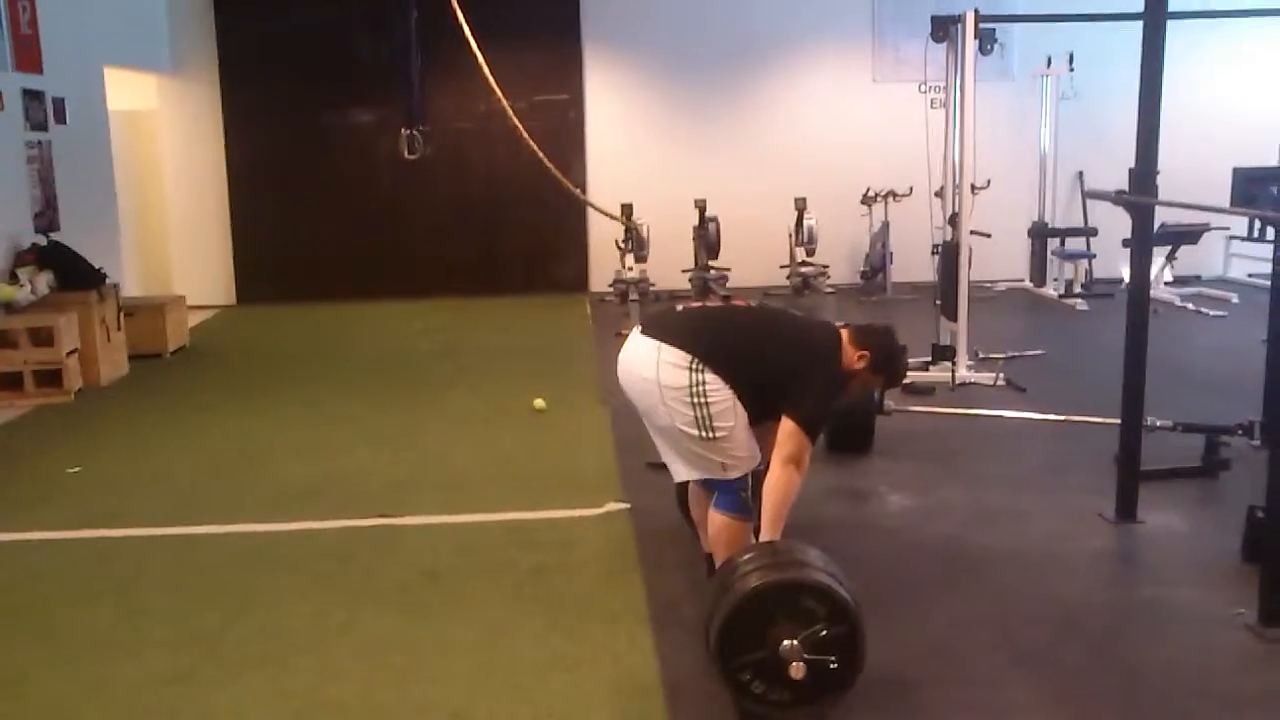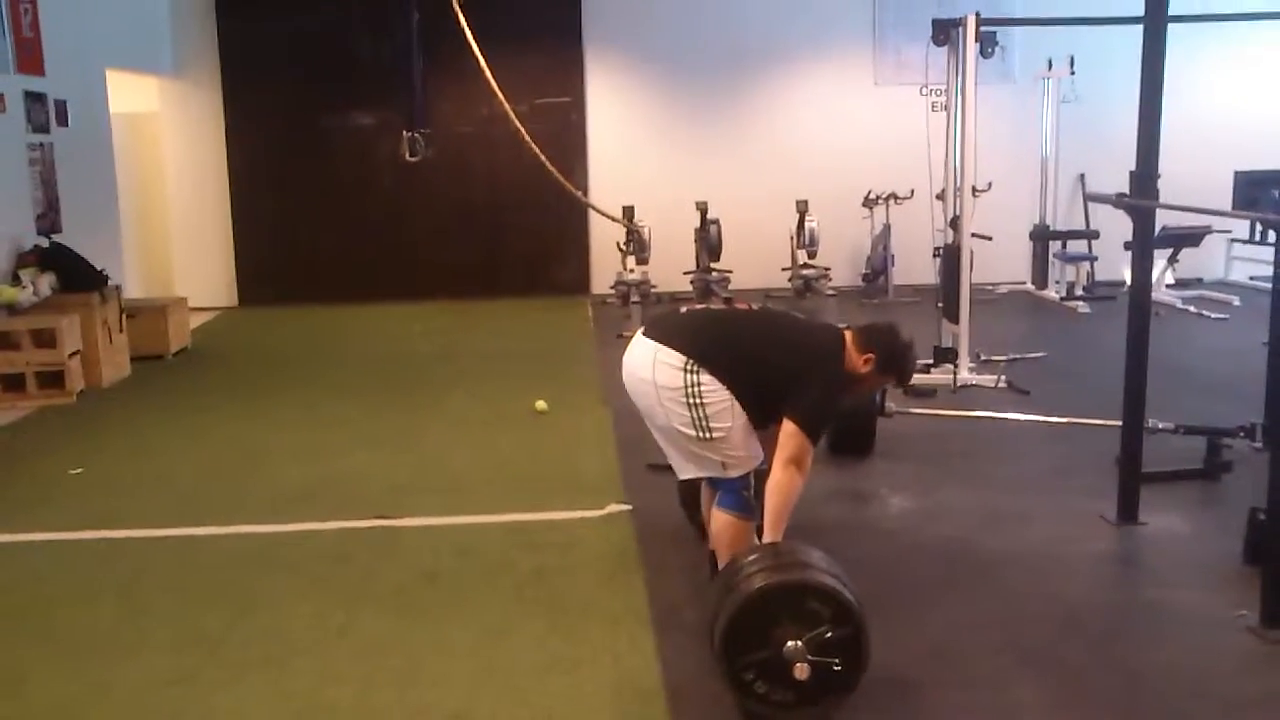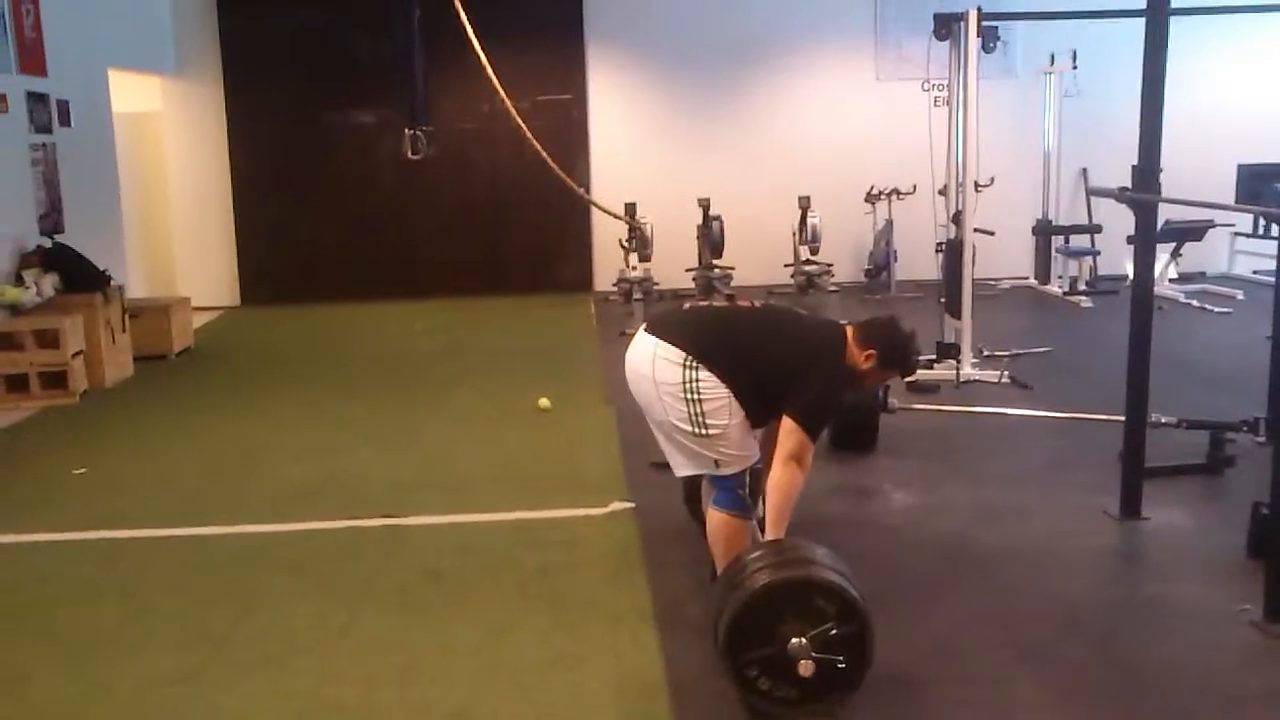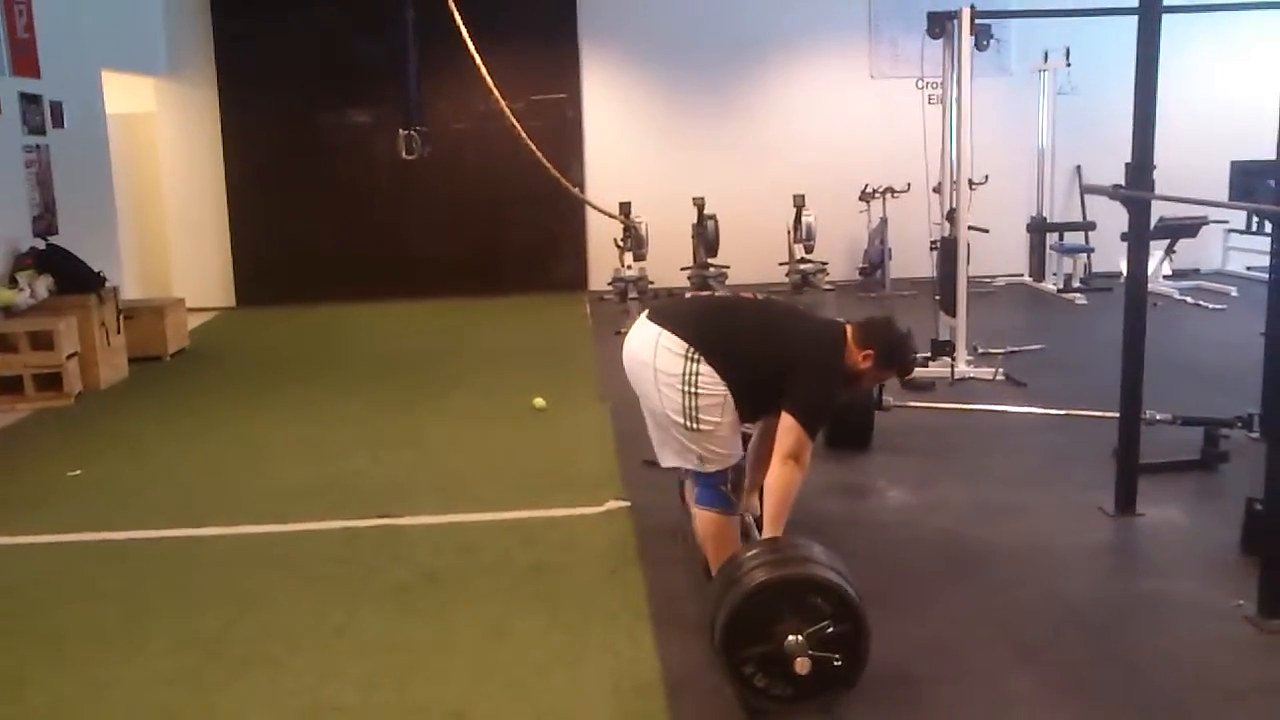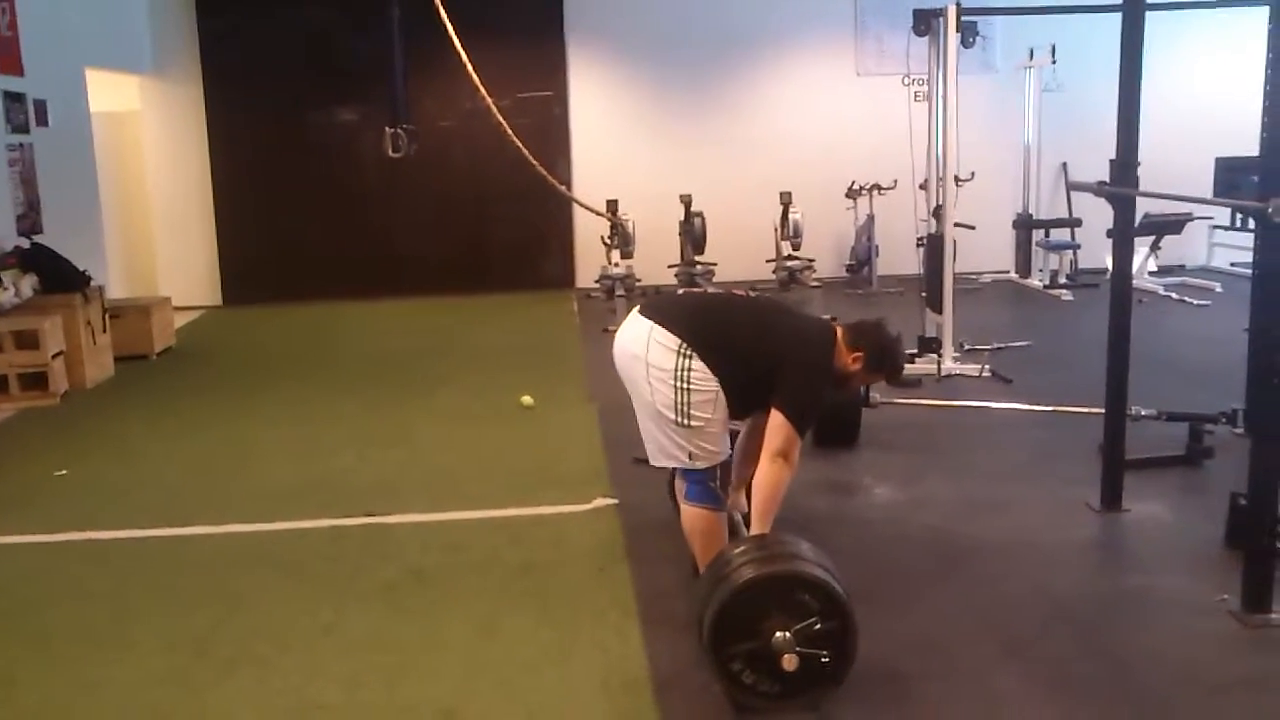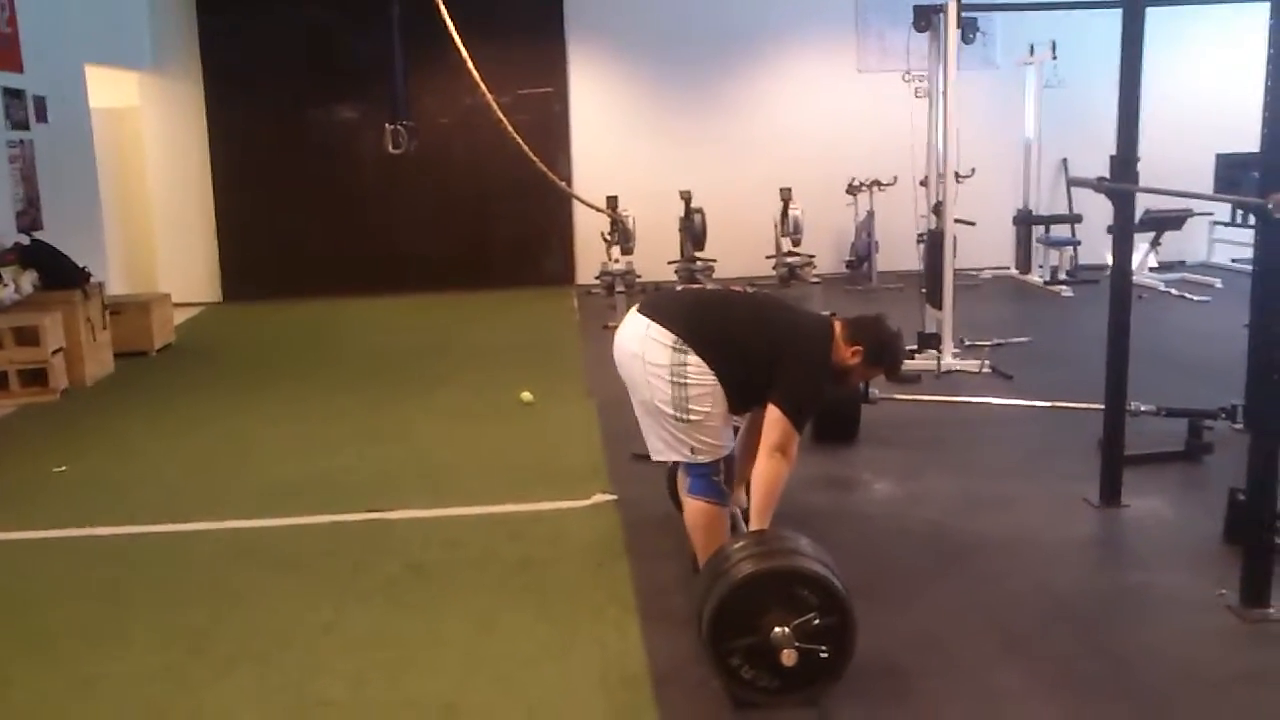
dt=0.2s
person 1, frame 1
left shoulder: (808, 344)
right shoulder: (823, 368)
left elbow: (767, 417)
right elbow: (789, 462)
right hip: (676, 363)
left knee: (710, 465)
right knee: (734, 478)
left ankle: (717, 566)
person 1, frame 2
left shoulder: (813, 345)
right shoulder: (826, 370)
left elbow: (772, 418)
right elbow: (790, 464)
right hip: (675, 365)
left knee: (717, 468)
right knee: (736, 479)
left ankle: (722, 565)
person 1, frame 3
left shoulder: (818, 342)
right shoulder: (826, 367)
left elbow: (777, 420)
right elbow: (791, 460)
right hip: (676, 361)
left knee: (724, 468)
right knee: (734, 479)
left ankle: (726, 569)
person 1, frame 4
left shoulder: (816, 341)
right shoulder: (823, 363)
left elbow: (773, 424)
right elbow: (789, 458)
left wrist: (749, 493)
right hip: (676, 349)
left knee: (708, 467)
right knee: (715, 476)
left ankle: (720, 567)
person 1, frame 5
left shoulder: (804, 342)
right shoulder: (812, 362)
left elbow: (760, 422)
right elbow: (778, 456)
left wrist: (736, 490)
right hip: (668, 346)
left knee: (693, 462)
right knee: (702, 473)
left ankle: (706, 560)
person 1, frame 6
left shoulder: (803, 337)
right shoulder: (810, 357)
left elbow: (759, 418)
right elbow: (776, 451)
left wrist: (737, 486)
right hip: (666, 343)
left knee: (697, 459)
right knee: (707, 467)
left ankle: (707, 556)
